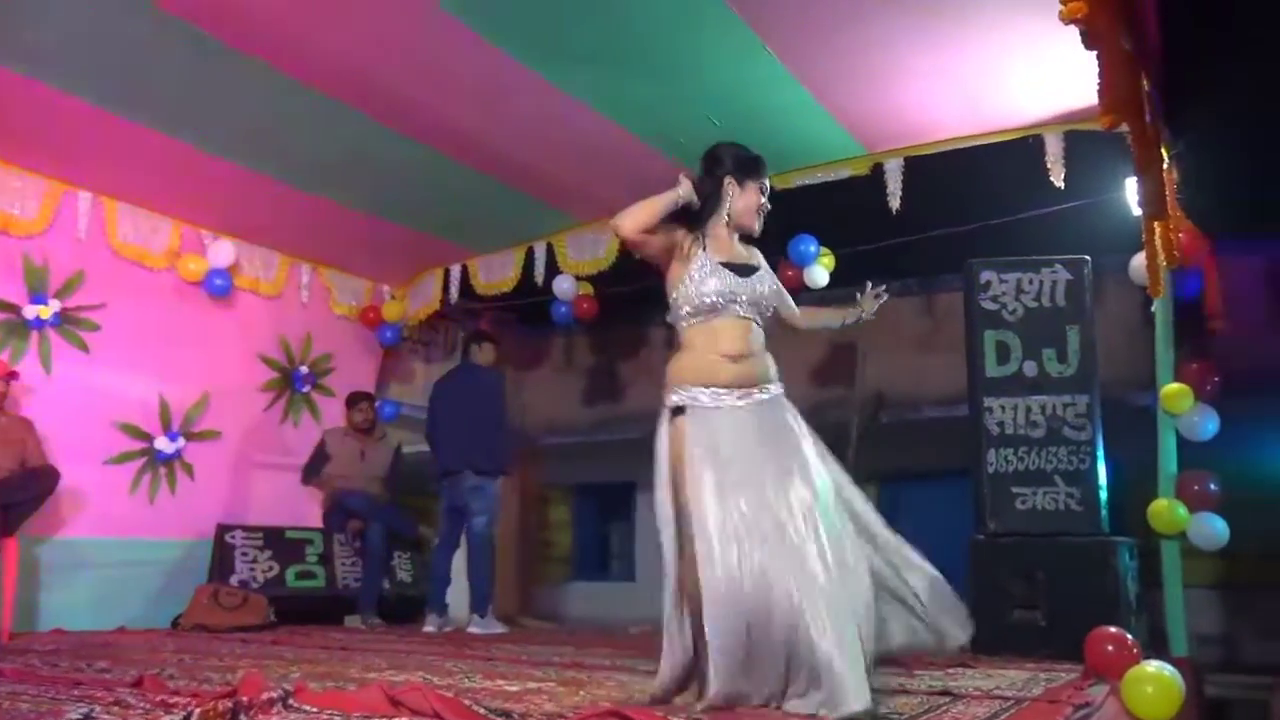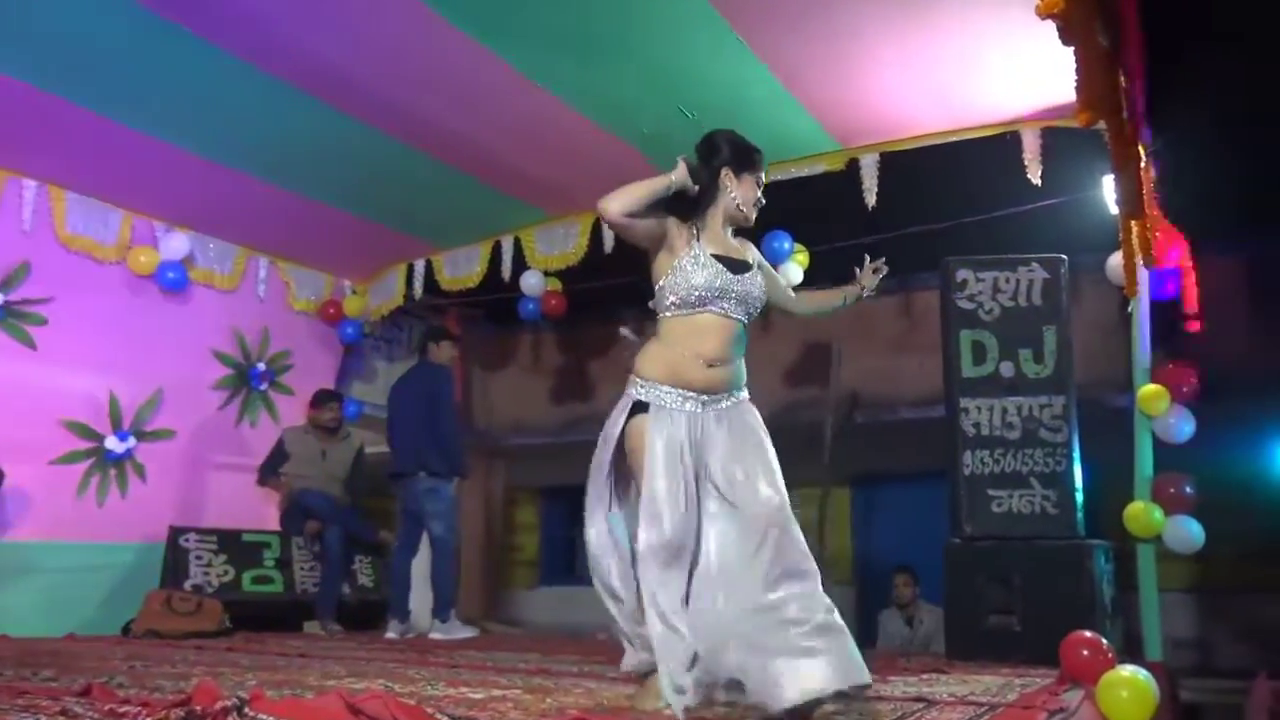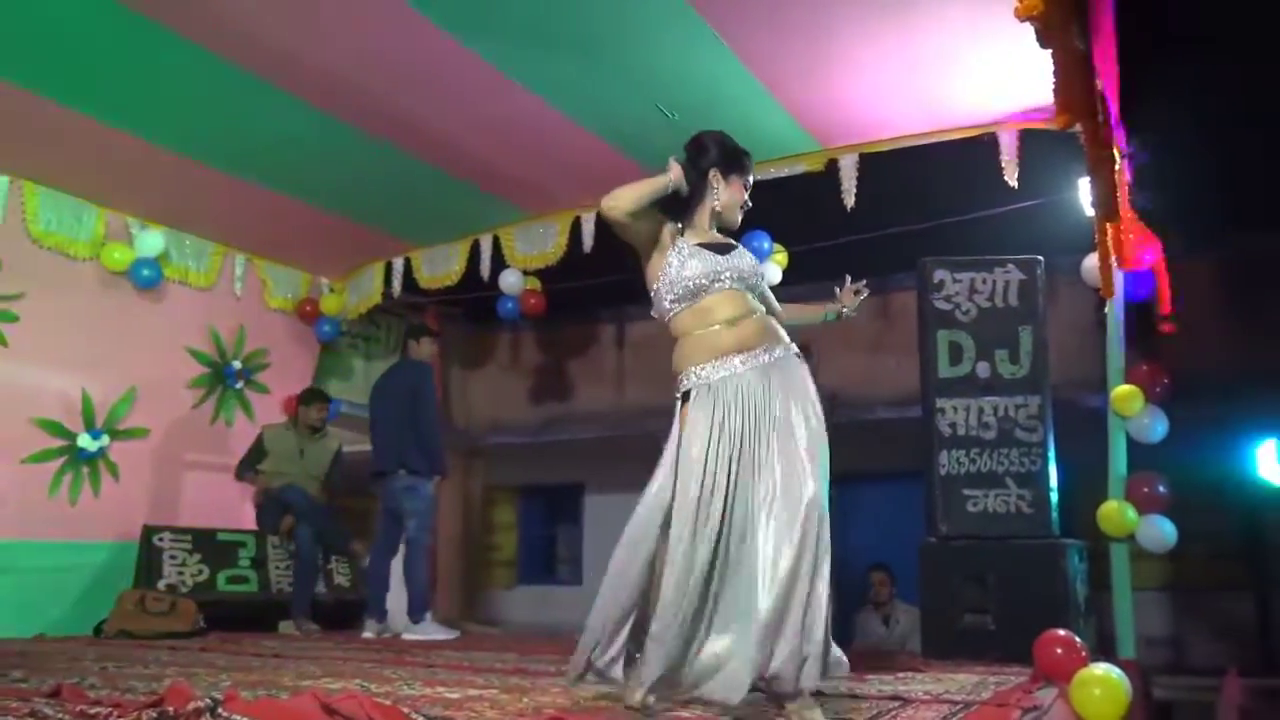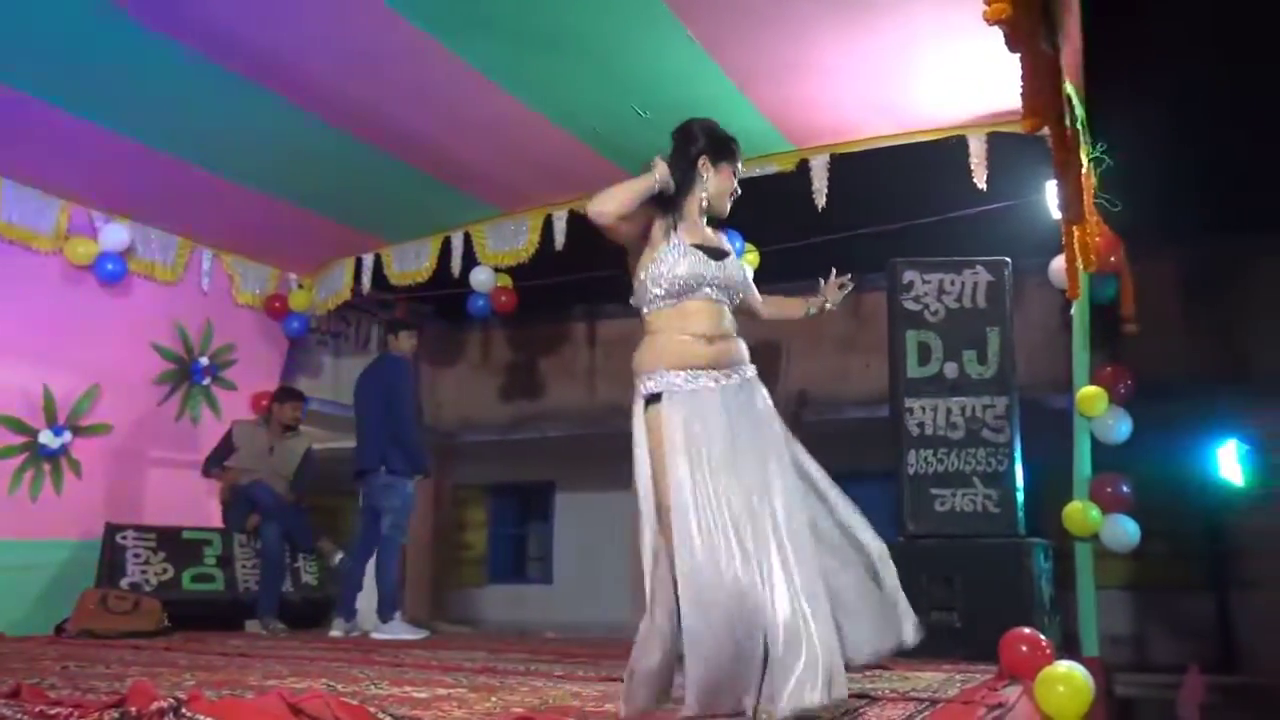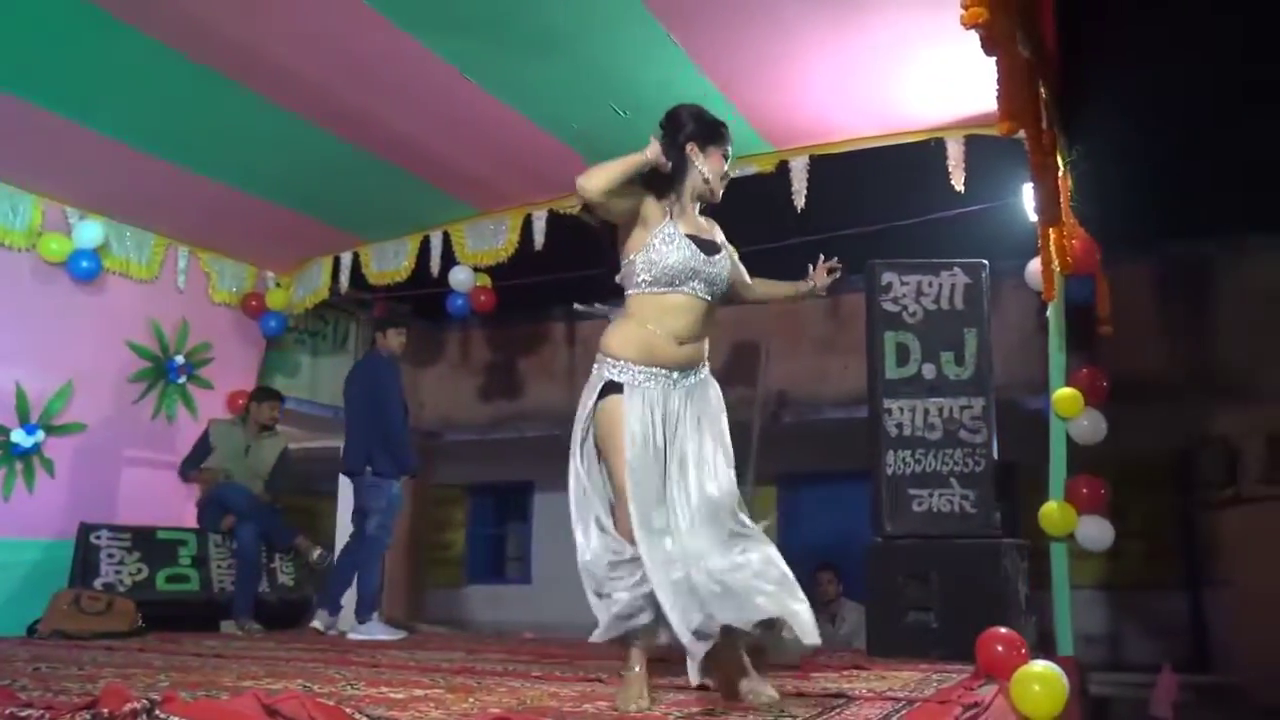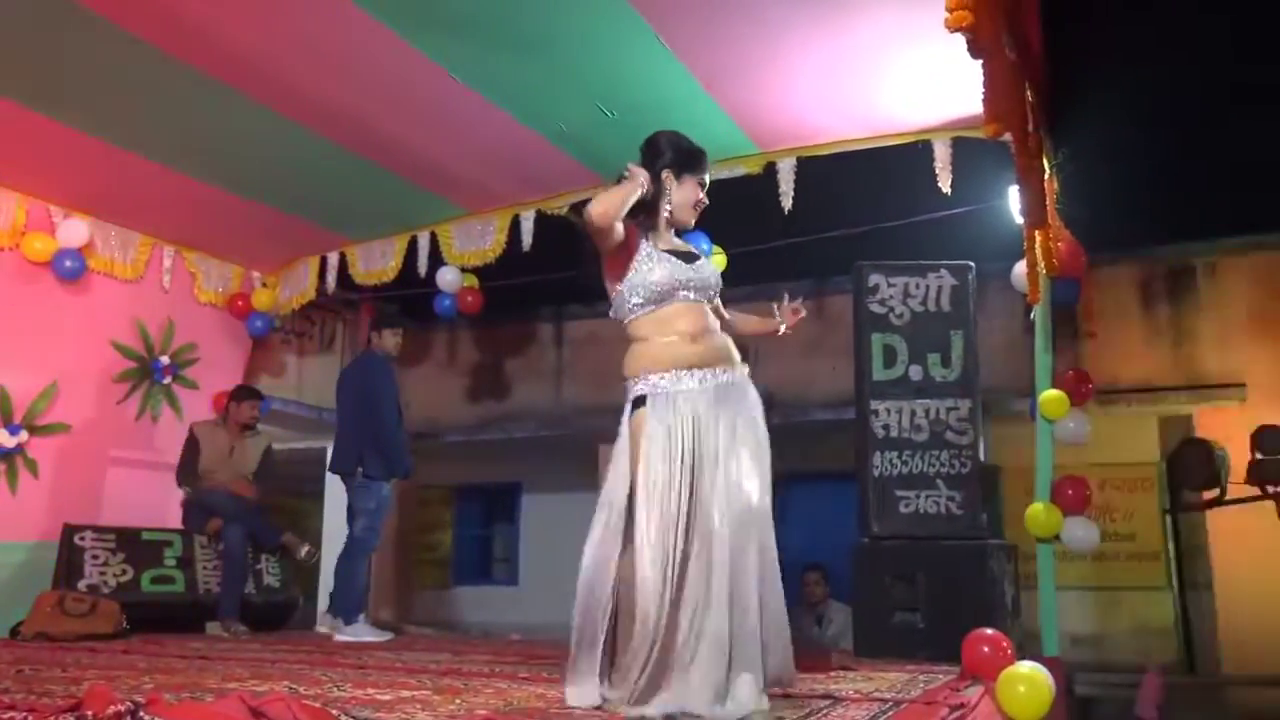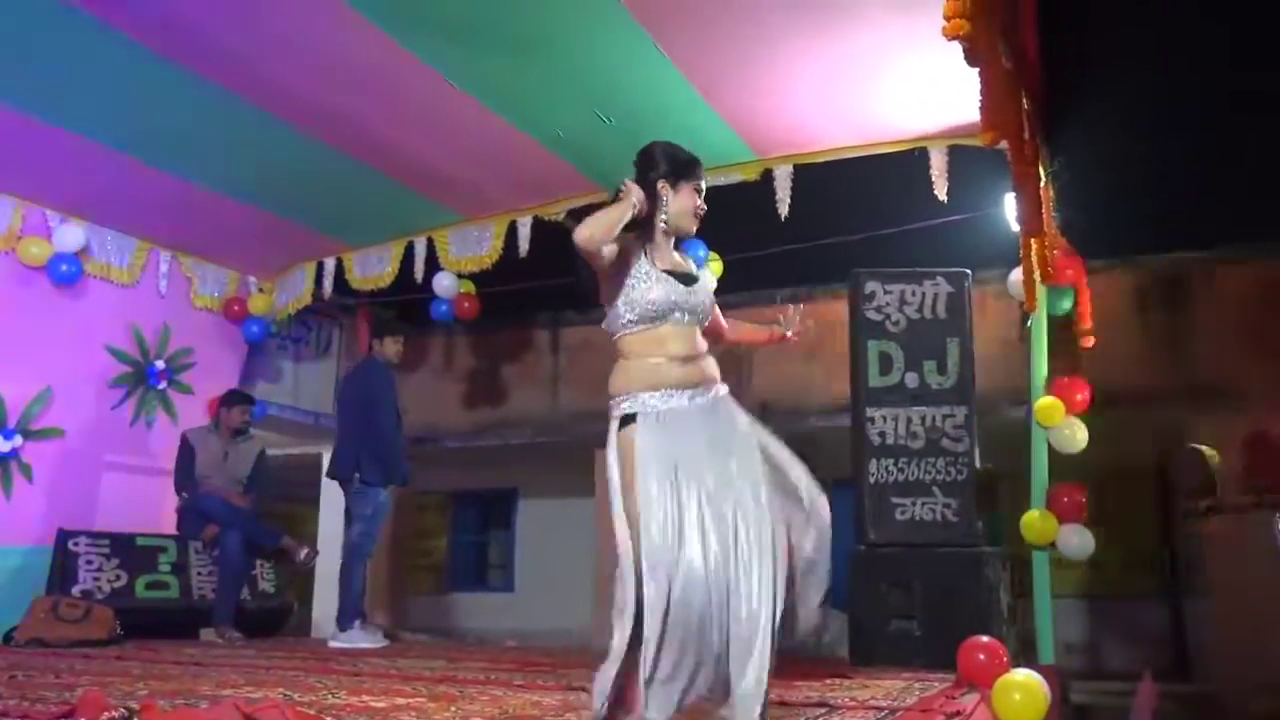
dt=0.3s
person 1, frame 1
left shoulder: (758, 260)
right shoulder: (681, 248)
left elbow: (799, 317)
right elbow: (626, 228)
left wrist: (860, 312)
right wrist: (682, 195)
left hip: (764, 408)
right hip: (698, 409)
left knee: (805, 522)
right knee: (710, 537)
left ankle: (817, 673)
right ankle: (698, 666)
person 1, frame 2
left shoulder: (748, 254)
right shoulder: (671, 233)
left elbow: (795, 302)
right elbow: (611, 210)
left wrist: (854, 291)
right wrist: (674, 181)
left hip: (728, 410)
right hip: (662, 405)
left knee: (763, 520)
right knee: (665, 537)
left ankle: (792, 667)
right ankle: (661, 669)
person 1, frame 3
left shoulder: (736, 248)
right shoulder: (662, 236)
right elbow: (613, 206)
left wrist: (835, 307)
right wrist: (671, 181)
left hip: (779, 380)
right hip: (712, 393)
left knee: (789, 517)
right knee: (688, 526)
right ankle: (647, 662)
person 1, frame 4
left shoulder: (721, 244)
right shoulder: (652, 228)
left elbow: (760, 307)
right elbow: (600, 212)
left wrist: (821, 302)
right wrist: (659, 178)
left hip: (737, 393)
right hip: (672, 395)
left knee: (767, 526)
right knee: (692, 539)
person 1, frame 5
left shoulder: (713, 231)
right shoulder: (645, 211)
left elbow: (746, 286)
right elbow: (589, 189)
left wrist: (805, 287)
right wrist: (650, 158)
left hip: (691, 387)
right hip: (628, 381)
left knee: (712, 505)
right knee: (638, 520)
left ankle: (729, 652)
right ankle: (635, 657)
person 1, frame 6
left shoulder: (691, 252)
right shoulder: (626, 241)
right elbow: (596, 214)
left wrist: (775, 323)
right wrist: (638, 184)
left hip: (727, 392)
right hip: (662, 398)
left knee: (739, 521)
right knee: (651, 531)
person 1, frame 7
left shoulder: (689, 267)
right shoulder: (623, 254)
right elbow: (586, 238)
left wrist: (777, 333)
right wrist: (631, 204)
left hip: (710, 409)
right hip: (646, 414)
left knee: (742, 525)
right knee: (657, 549)
person 2, frame 1
left shoulder: (442, 384)
right shoulder: (485, 377)
left elbow: (431, 432)
right elbow: (495, 425)
right wrist: (501, 465)
left hip: (449, 473)
right hip: (479, 472)
left knee: (446, 542)
right knee: (480, 542)
left ankle: (435, 614)
right ankle: (480, 615)
person 2, frame 2
left shoulder: (402, 383)
right shoulder: (439, 375)
left elbow: (392, 431)
right elbow: (447, 426)
right wrist: (458, 467)
left hip: (405, 474)
right hip: (433, 474)
left knee: (405, 545)
right knee: (444, 544)
left ankle: (397, 619)
right ankle: (443, 619)
person 2, frame 3
left shoulder: (384, 380)
right shoulder: (420, 373)
right elbow: (428, 423)
right wrist: (438, 466)
left hip: (386, 471)
right hip: (413, 472)
left knee: (384, 545)
right knee: (417, 543)
left ankle: (375, 619)
right ankle: (419, 620)
person 2, frame 4
left shoulder: (369, 374)
right shoulder: (399, 368)
right elbow: (407, 421)
right wrist: (420, 464)
left hip: (370, 467)
right hip: (394, 468)
left knee: (364, 542)
right knee: (391, 542)
left ankle: (344, 617)
right ankle: (388, 620)
person 2, frame 5
left shoulder: (359, 370)
right shoulder: (384, 368)
right elbow: (393, 421)
right wrist: (407, 464)
left hip: (361, 464)
right hip: (382, 467)
left knee: (360, 538)
right knee: (375, 541)
left ankle: (327, 610)
right ankle: (366, 620)
person 2, frame 6
left shoulder: (354, 369)
right shoulder: (378, 368)
right elbow: (386, 422)
right wrist: (400, 466)
left hip: (354, 464)
right hip: (374, 467)
left knee: (357, 539)
right knee: (364, 541)
left ankle: (335, 613)
right ankle: (353, 620)
person 2, frame 7
left shoulder: (356, 375)
right shoulder: (379, 375)
right elbow: (385, 429)
right wrist: (397, 473)
left hip: (354, 470)
right hip: (371, 474)
left knee: (357, 548)
right knee: (360, 549)
left ankle: (354, 621)
right ankle: (348, 628)
person 3, frame 1
left shoulder: (391, 445)
right shoulder: (332, 439)
right elbow: (308, 474)
left wrist: (364, 517)
right wrist: (328, 487)
left hip: (375, 513)
right hip: (340, 513)
left knee: (377, 531)
right knee: (350, 498)
left ankle: (368, 610)
right ankle: (419, 532)
person 3, frame 2
left shoulder: (353, 445)
right shoulder: (291, 437)
left elbow: (354, 492)
right elbow: (264, 474)
left wrist: (322, 518)
right wrist: (284, 487)
left hip: (334, 516)
right hip: (298, 515)
left knee: (335, 533)
right knee: (309, 497)
left ankle: (326, 615)
right ankle: (379, 537)
person 3, frame 3
left shoulder: (332, 446)
right shoulder: (271, 434)
left elbow: (331, 492)
right elbow: (242, 470)
left wrist: (296, 514)
right wrist: (259, 481)
left hip: (308, 514)
right hip: (273, 511)
left knee: (306, 531)
right knee: (290, 492)
left ankle: (301, 615)
right ankle: (351, 546)
person 3, frame 4
left shoulder: (302, 445)
right shoulder: (241, 430)
left elbow: (298, 492)
right elbow: (209, 466)
left wrist: (264, 512)
right wrist: (227, 477)
left hip: (277, 513)
right hip: (240, 509)
left knee: (273, 531)
right knee: (257, 489)
left ankle: (267, 614)
right ankle: (320, 545)
person 3, frame 5
left shoulder: (278, 445)
right shoulder: (218, 430)
left elbow: (274, 493)
right elbow: (185, 470)
left wrist: (238, 514)
right wrist: (209, 477)
left hip: (250, 514)
right hip: (216, 508)
left knee: (249, 531)
right knee: (229, 491)
left ankle: (243, 615)
right ankle: (299, 542)
person 3, frame 6
left shoulder: (261, 444)
right shoulder: (201, 432)
left elbow: (261, 493)
right elbow: (185, 478)
left wrist: (225, 516)
right wrist: (231, 486)
left hip: (237, 515)
right hip: (201, 510)
left knee: (236, 532)
right knee: (214, 496)
left ankle: (228, 617)
right ankle: (286, 540)
person 3, frame 7
left shoulder: (255, 448)
right shoulder: (193, 438)
left elbow: (256, 495)
right elbow: (183, 485)
left wrist: (220, 523)
right wrist: (227, 497)
left hip: (231, 520)
right hip: (196, 516)
left knee: (234, 538)
right knee: (209, 502)
left ankle: (223, 624)
right ankle: (286, 543)
